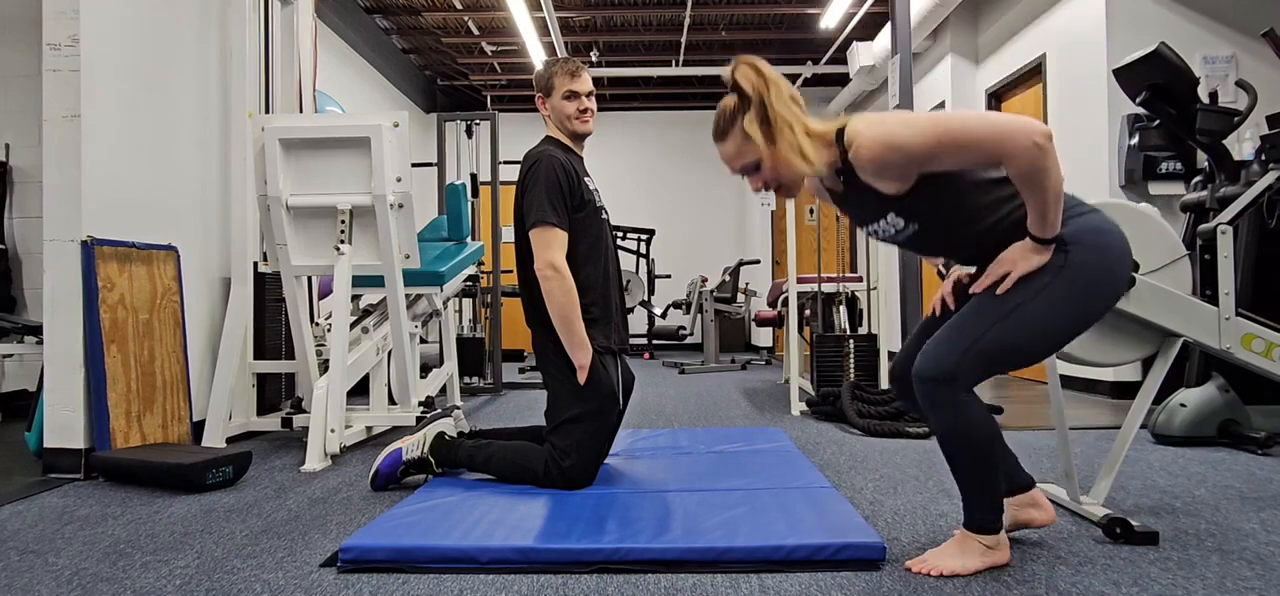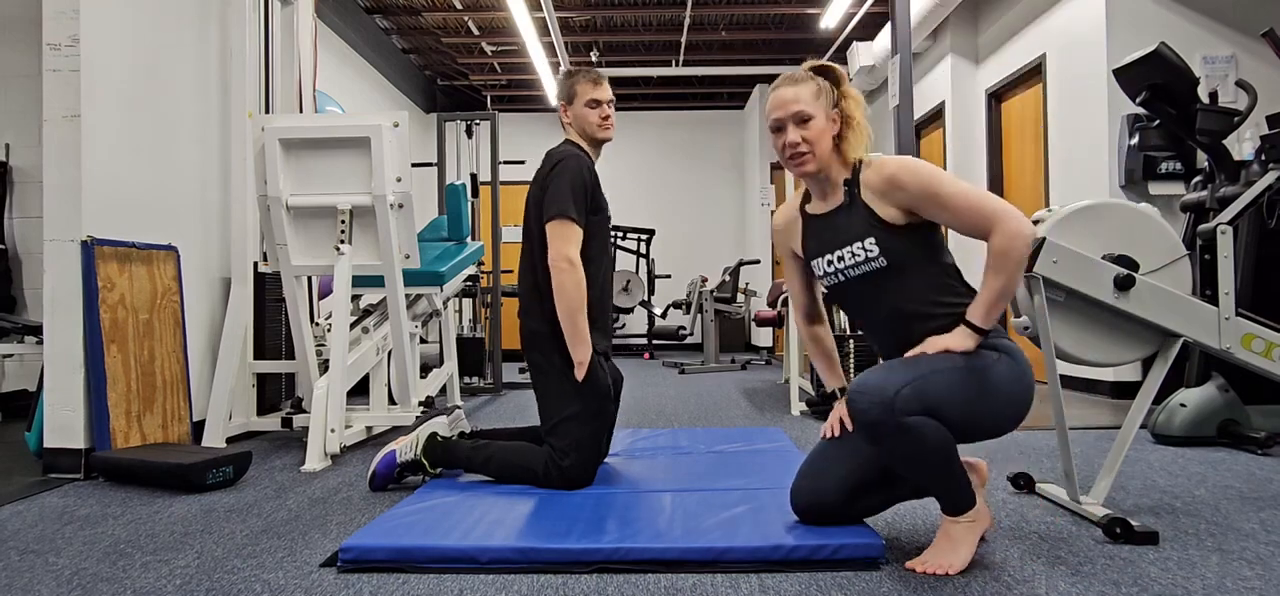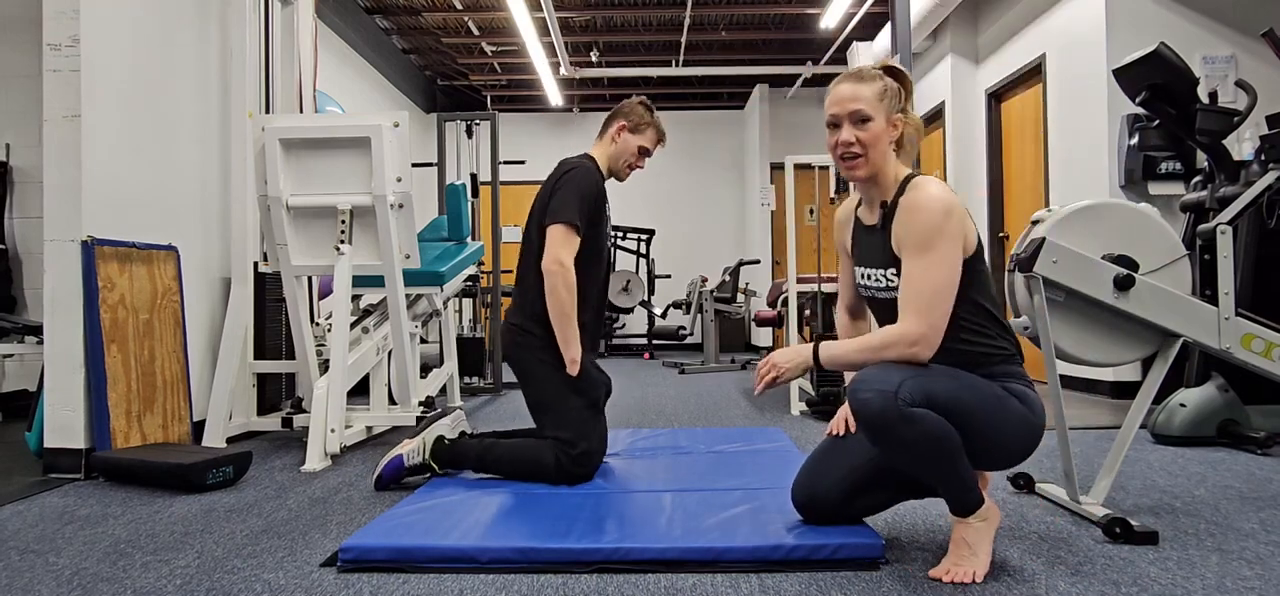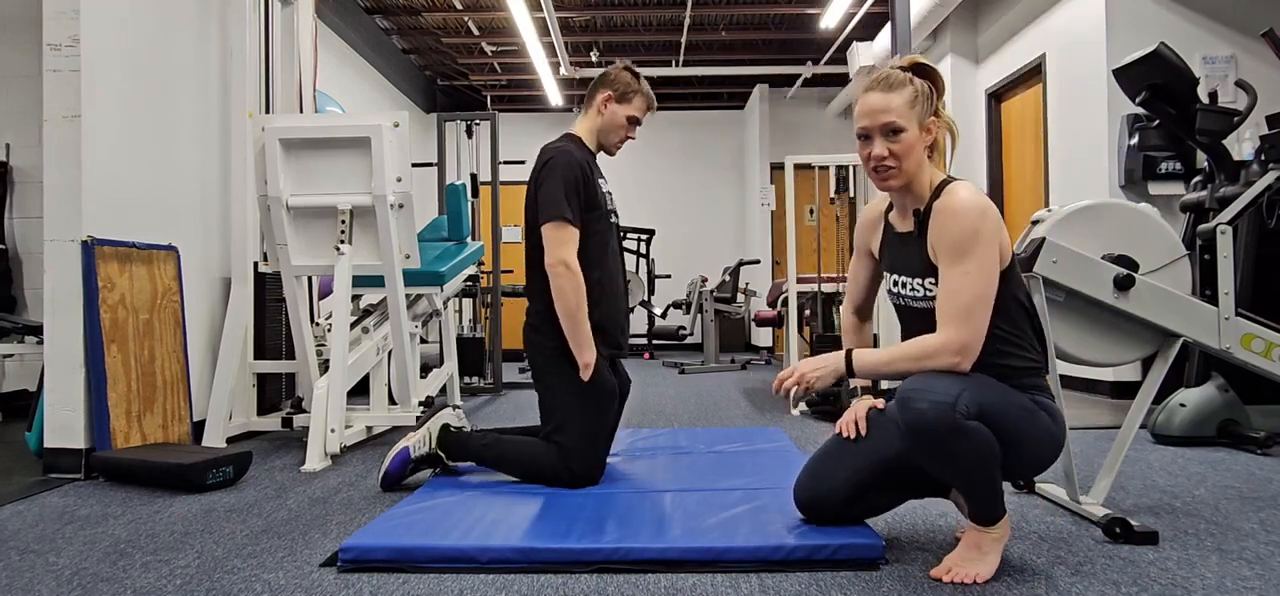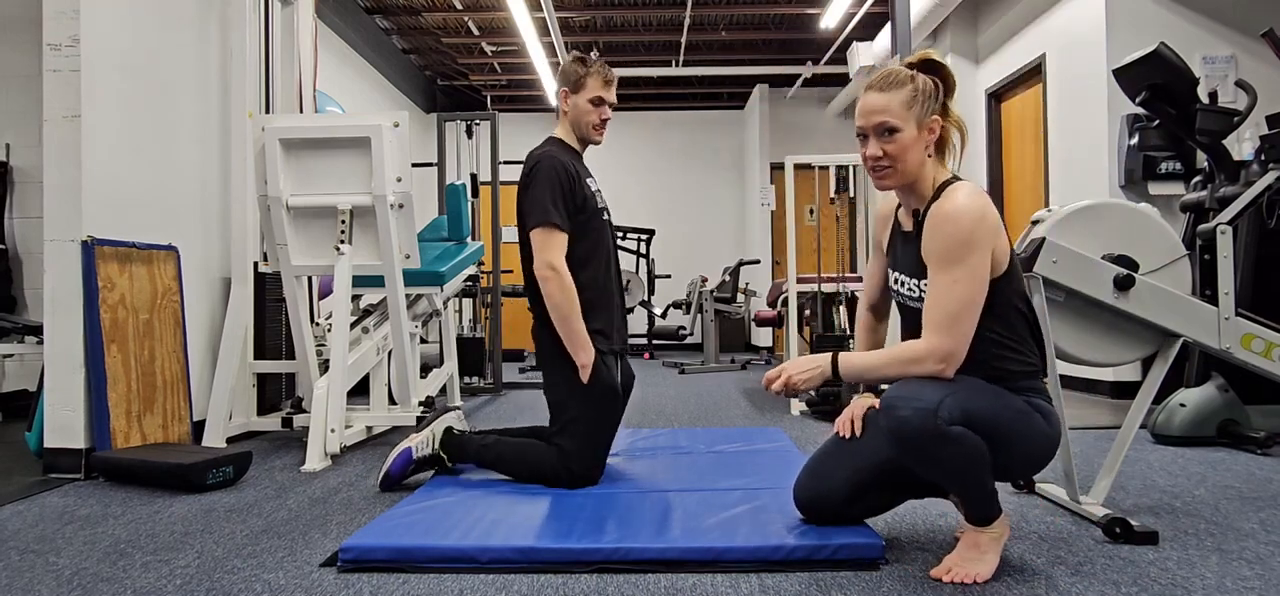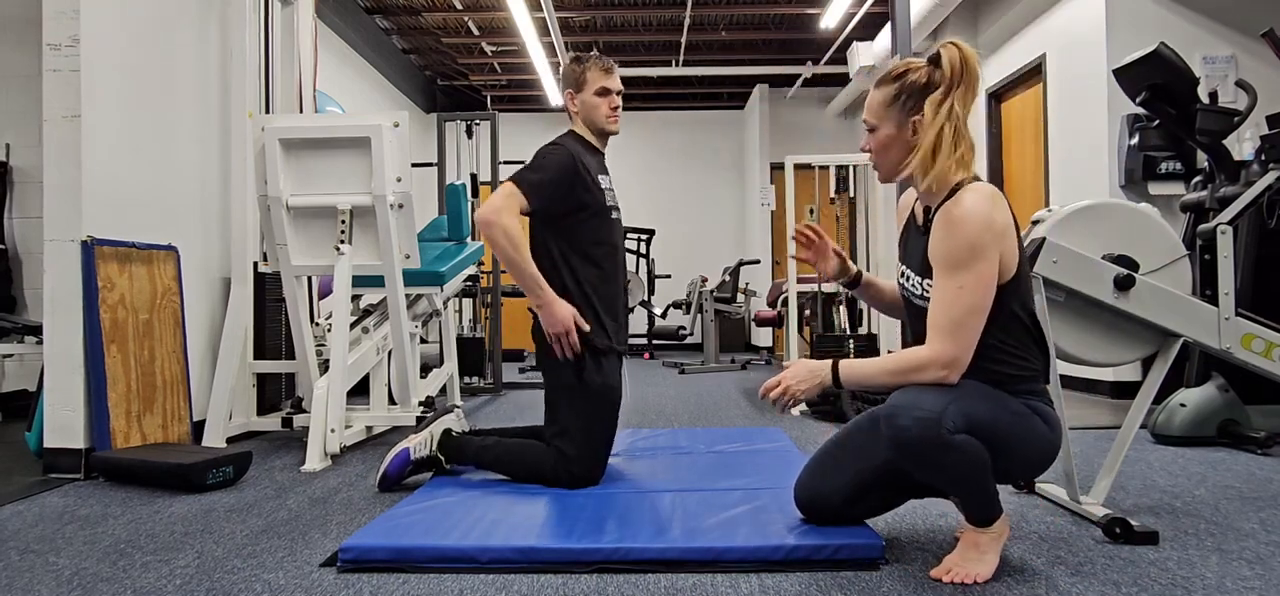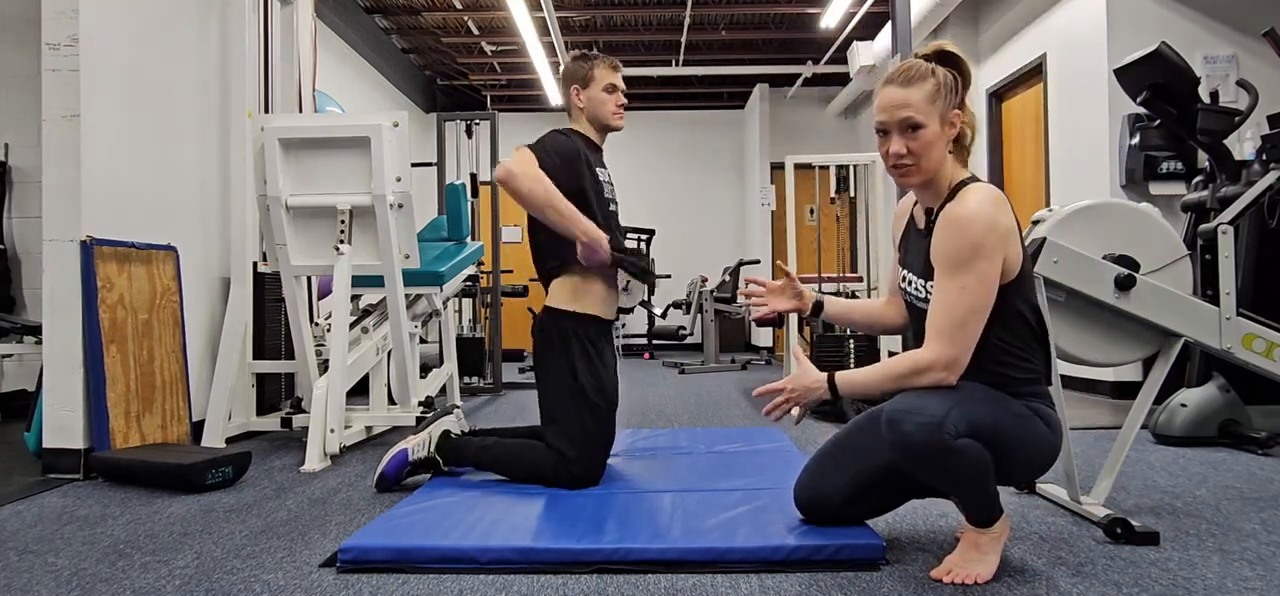
dt=0.7s
person 1, frame 1
left shoulder: (871, 142)
right shoulder: (823, 178)
left elbow: (1029, 137)
left wrist: (1041, 241)
right wrist: (953, 271)
left hip: (1076, 248)
right hip: (1006, 260)
left knee: (940, 374)
right knee: (910, 376)
left ankle: (985, 535)
right ankle: (1020, 496)
person 1, frame 2
left shoulder: (890, 177)
right shoulder: (788, 224)
left elbow: (1015, 231)
right elbow: (809, 318)
left wrist: (972, 329)
right wrist: (840, 394)
left hip: (984, 368)
right hip: (908, 377)
left knee: (876, 397)
right knee: (814, 500)
left ankle: (964, 510)
right ankle: (953, 472)
person 1, frame 3
left shoulder: (928, 202)
right shoulder: (847, 217)
left elbow: (919, 337)
right elbow: (851, 313)
left wrist: (811, 355)
right wrist: (853, 394)
left hip: (998, 402)
right hip: (923, 398)
left knee: (879, 391)
right knee: (815, 498)
left ankle: (973, 512)
right ankle: (955, 472)
person 1, frame 4
left shoulder: (962, 208)
right shoulder: (875, 219)
left elbow: (957, 348)
right elbow: (855, 312)
left wrist: (843, 364)
right wrist: (861, 392)
left hip: (1017, 412)
right hip: (937, 401)
left knee: (928, 399)
right knee: (817, 496)
left ankle: (990, 522)
right ankle: (962, 481)
person 1, frame 5
left shoulder: (961, 210)
right shoulder: (888, 214)
left elbow: (941, 355)
right elbow: (871, 309)
left wrist: (830, 365)
right wrist: (863, 390)
left hip: (1014, 413)
right hip: (936, 405)
left knee: (913, 405)
right knee: (817, 497)
left ankle: (988, 522)
right ankle: (961, 477)
person 1, frame 6
left shoulder: (970, 212)
right shoulder: (912, 203)
left elbow: (944, 360)
left wrist: (828, 374)
right wrist: (846, 275)
left hip: (1013, 417)
right hip: (942, 404)
left knee: (913, 413)
right knee: (817, 497)
left ankle: (987, 523)
right ankle: (962, 475)
person 1, frame 7
left shoulder: (974, 211)
right shoulder: (910, 208)
left elbow: (942, 361)
left wrist: (825, 385)
right wrist: (810, 304)
left hip: (1015, 417)
right hip: (942, 404)
left knee: (916, 418)
right knee: (818, 498)
left ankle: (988, 523)
right ankle: (963, 476)
person 2, frame 1
left shoulder: (572, 165)
right shoulder: (549, 165)
right elbow: (550, 266)
right wrist: (583, 355)
left hip: (597, 345)
right hip: (579, 349)
left knee: (581, 450)
right knee: (571, 468)
left ankle: (456, 435)
right ankle: (438, 449)
person 2, frame 2
left shoulder: (572, 166)
right shoulder: (572, 165)
right elbow: (563, 261)
right wrist: (581, 355)
left hip: (578, 343)
right hip: (565, 345)
left knee: (588, 450)
right knee: (571, 468)
left ankle: (455, 437)
right ankle: (434, 448)
person 2, frame 3
left shoulder: (582, 178)
right shoulder: (581, 177)
right elbow: (556, 264)
left wrist: (577, 352)
right wrist: (572, 355)
left hip: (549, 340)
right hip: (546, 343)
left knee: (583, 445)
right knee: (577, 460)
left ankle: (457, 439)
right ankle: (439, 449)
person 2, frame 4
left shoulder: (584, 164)
right shoulder: (565, 161)
right elbow: (560, 262)
right wrist: (586, 354)
left hip: (596, 345)
right hip: (572, 348)
left knee: (579, 449)
right knee: (579, 467)
left ankle: (457, 436)
right ankle: (447, 440)
person 2, frame 5
left shoulder: (575, 166)
right shoulder: (551, 166)
right elbow: (550, 268)
right wrist: (585, 355)
left hip: (601, 344)
right hip: (579, 349)
left knee: (579, 449)
right knee: (577, 468)
left ankle: (457, 436)
right ankle: (449, 442)
person 2, frame 6
left shoulder: (594, 162)
right shoulder: (565, 158)
right elbow: (492, 217)
right wrist: (547, 303)
left hip: (599, 337)
right hip: (578, 340)
left knee: (581, 448)
right knee: (578, 467)
left ankle: (460, 437)
right ankle: (447, 444)
person 2, frame 7
left shoulder: (591, 156)
right shoulder: (565, 147)
right elbow: (511, 171)
left wrist: (617, 254)
right wrist: (587, 235)
left hip: (591, 332)
right hip: (573, 332)
left knee: (585, 449)
right knee: (577, 467)
left ankle: (459, 436)
right ankle: (446, 446)
